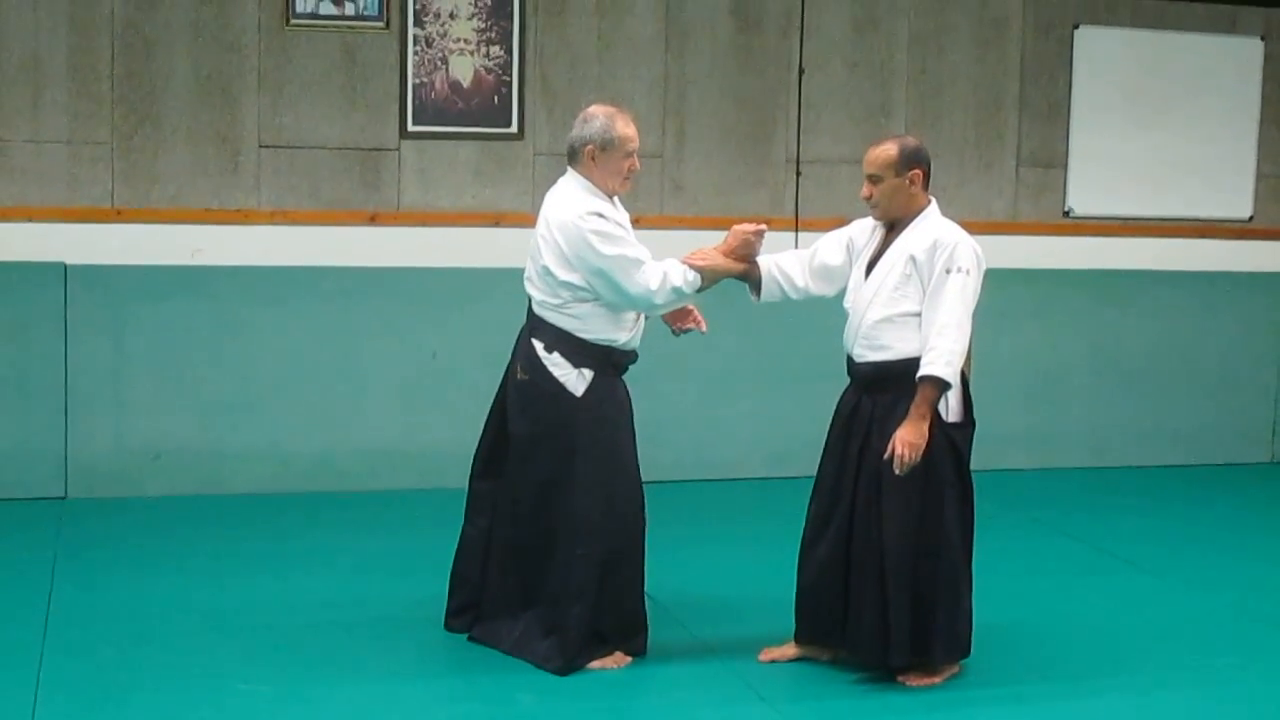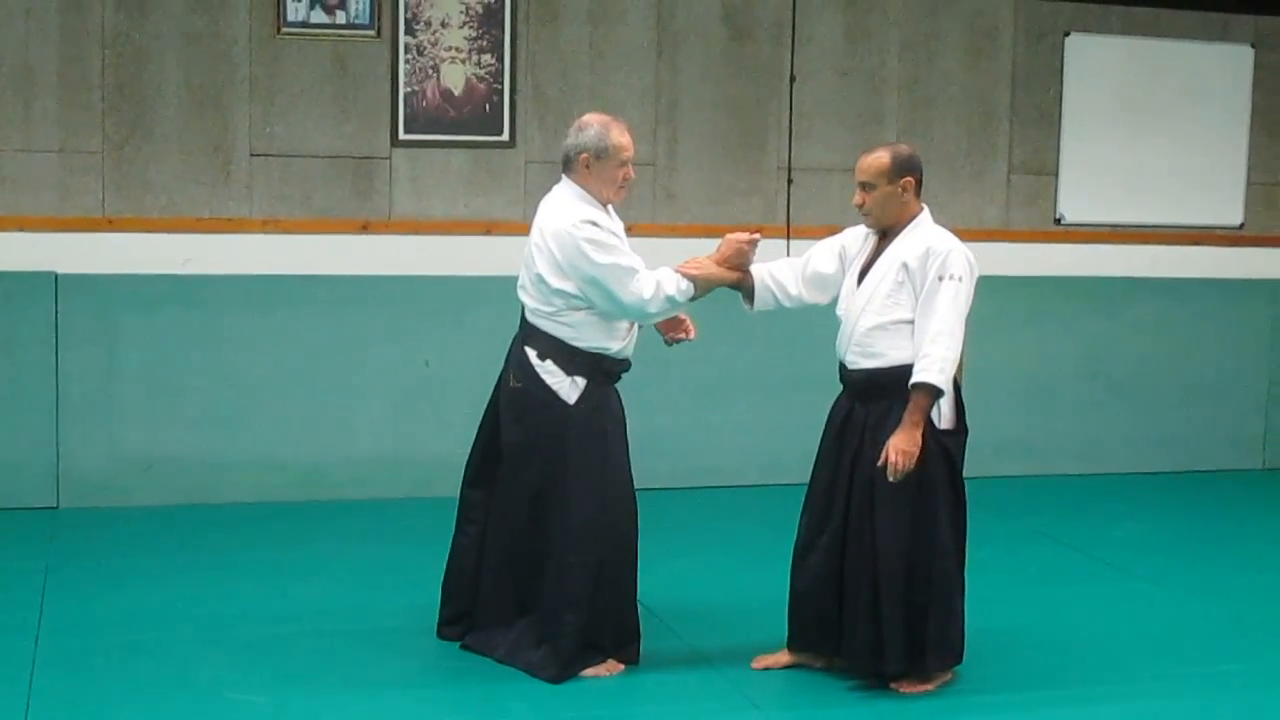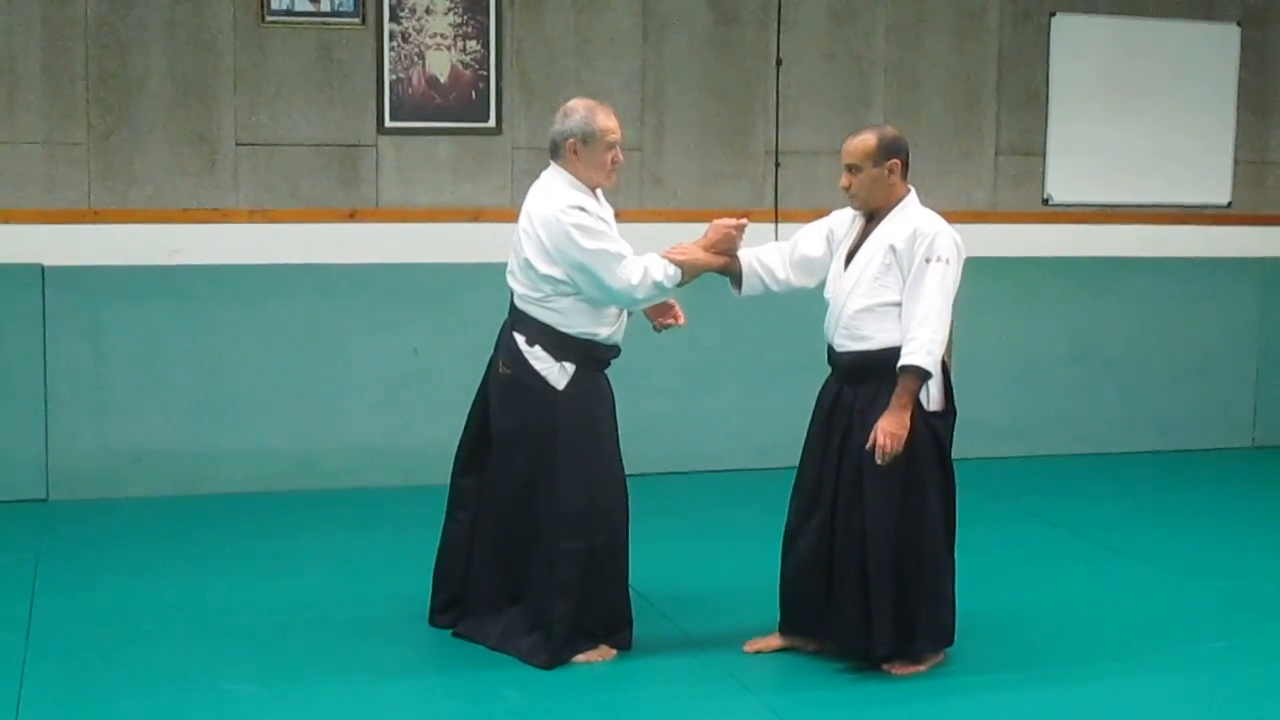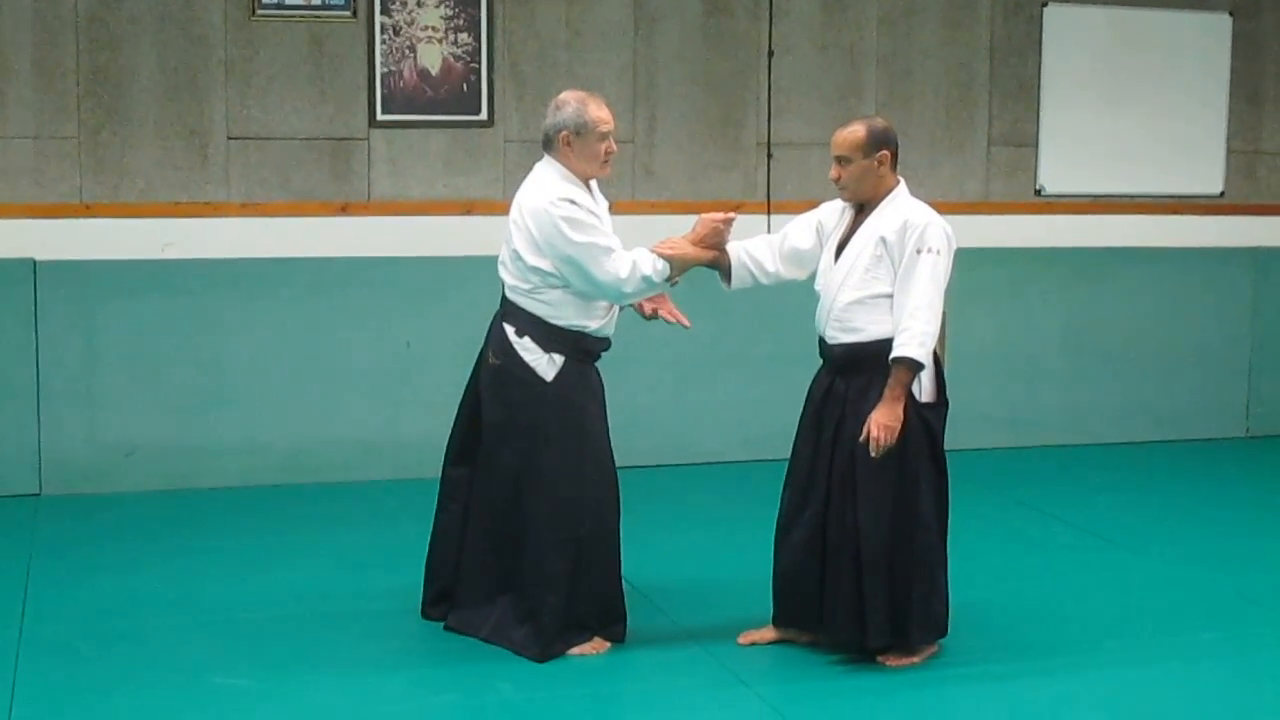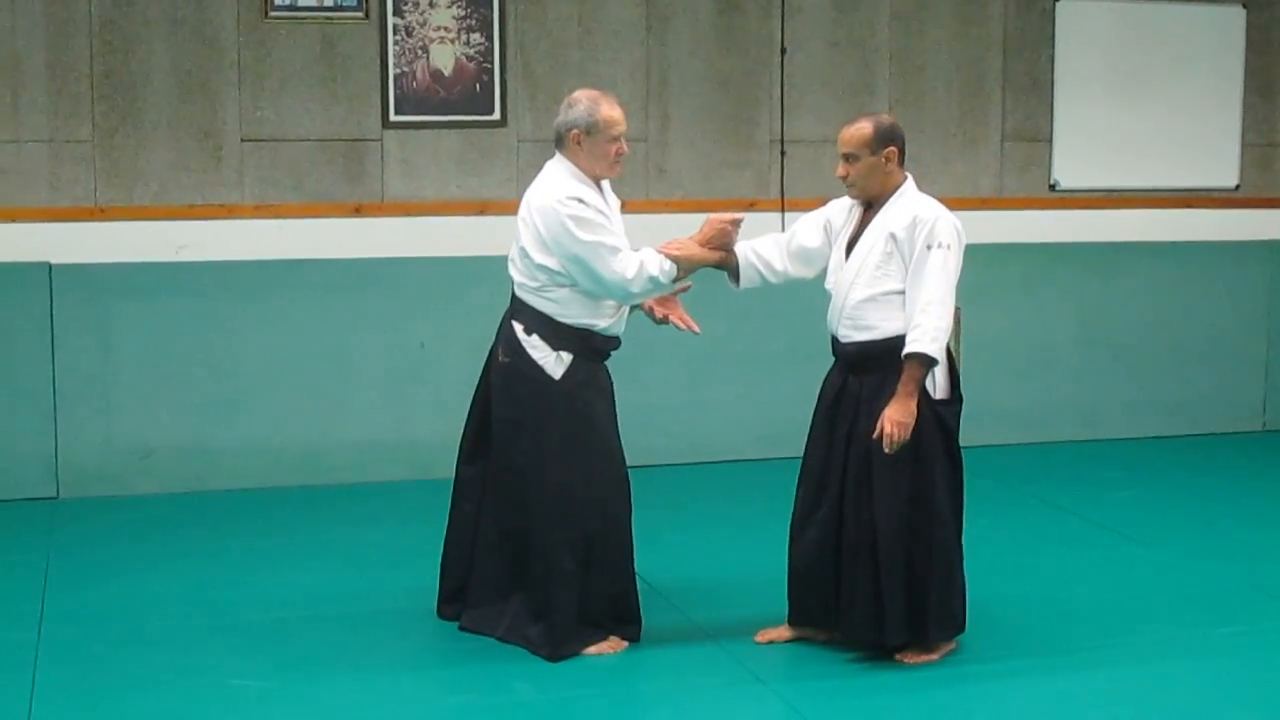
dt=0.4s
person 1, frame 1
left shoulder: (585, 198)
right shoulder: (582, 217)
left elbow: (624, 279)
right elbow: (646, 284)
left wrist: (668, 305)
left hip: (551, 367)
right hip: (571, 377)
left knee: (523, 491)
right knee: (595, 506)
left ankle: (491, 607)
right ankle: (579, 638)
person 1, frame 2
left shoulder: (578, 206)
right shoulder: (575, 224)
left elbow: (616, 288)
right elbow: (639, 293)
left wrist: (659, 314)
right wrist: (716, 266)
left hip: (545, 374)
right hip: (564, 385)
left knee: (516, 500)
right knee: (587, 514)
left ankle: (481, 616)
right ankle: (571, 646)
person 1, frame 3
left shoulder: (572, 193)
right shoulder: (563, 211)
left elbow: (605, 275)
right elbow: (627, 280)
left wrist: (649, 300)
right wrist: (704, 253)
left hip: (536, 362)
right hip: (553, 371)
left knee: (508, 487)
right knee: (579, 501)
left ankle: (476, 603)
right ankle: (565, 633)
person 1, frame 4
left shoulder: (572, 185)
right shoulder: (553, 203)
left elbow: (596, 270)
right elbow: (615, 275)
left wrist: (639, 292)
right wrist: (691, 246)
left hip: (529, 355)
right hip: (542, 363)
left knee: (498, 479)
right knee: (571, 493)
left ankle: (469, 596)
right ankle: (558, 626)
person 1, frame 5
left shoulder: (587, 184)
right shoulder: (561, 201)
left elbow: (605, 270)
right elbow: (620, 276)
left wrist: (648, 294)
right wrist: (698, 248)
left hip: (543, 355)
right hip: (550, 361)
left knee: (512, 478)
right knee: (582, 491)
left ankle: (484, 596)
right ankle: (574, 625)
person 2, frame 1
left shoulder: (948, 245)
right shoulder: (865, 234)
left elbow: (946, 339)
right elbow: (802, 269)
left wrist: (918, 418)
right wrist: (738, 265)
left hip: (919, 401)
right hip: (864, 397)
left knee: (920, 533)
right knee: (837, 520)
left ankle: (935, 653)
right ankle: (822, 635)
person 2, frame 2
left shoulder: (941, 252)
right shoulder: (857, 242)
left elbow: (938, 347)
right elbow: (796, 277)
left wrist: (911, 426)
right wrist: (730, 275)
left hip: (912, 408)
right hip: (856, 404)
left knee: (912, 539)
right knee: (829, 528)
left ankle: (928, 660)
right ankle: (817, 642)
person 2, frame 3
left shoulder: (928, 235)
right shoulder: (845, 224)
left elbow: (926, 329)
right elbow: (784, 261)
left wrist: (899, 408)
right wrist: (718, 260)
left hip: (899, 392)
right hip: (845, 387)
left knee: (901, 523)
right knee: (819, 511)
left ankle: (919, 642)
right ankle: (808, 626)
person 2, frame 4
left shoulder: (919, 226)
right shoulder: (834, 217)
left elbow: (918, 321)
right elbow: (776, 253)
left wrist: (891, 402)
right wrist: (708, 253)
left hip: (892, 385)
right hip: (835, 379)
left knee: (893, 513)
right knee: (812, 503)
left ankle: (914, 633)
right ankle: (801, 617)
person 2, frame 5
left shoulder: (927, 221)
right shoulder: (842, 214)
left elbow: (930, 315)
right elbow: (784, 251)
left wrist: (905, 396)
right wrist: (716, 255)
left hip: (906, 381)
right hip: (849, 376)
left knee: (911, 511)
right knee: (825, 501)
left ankle: (931, 630)
right ankle: (818, 615)
